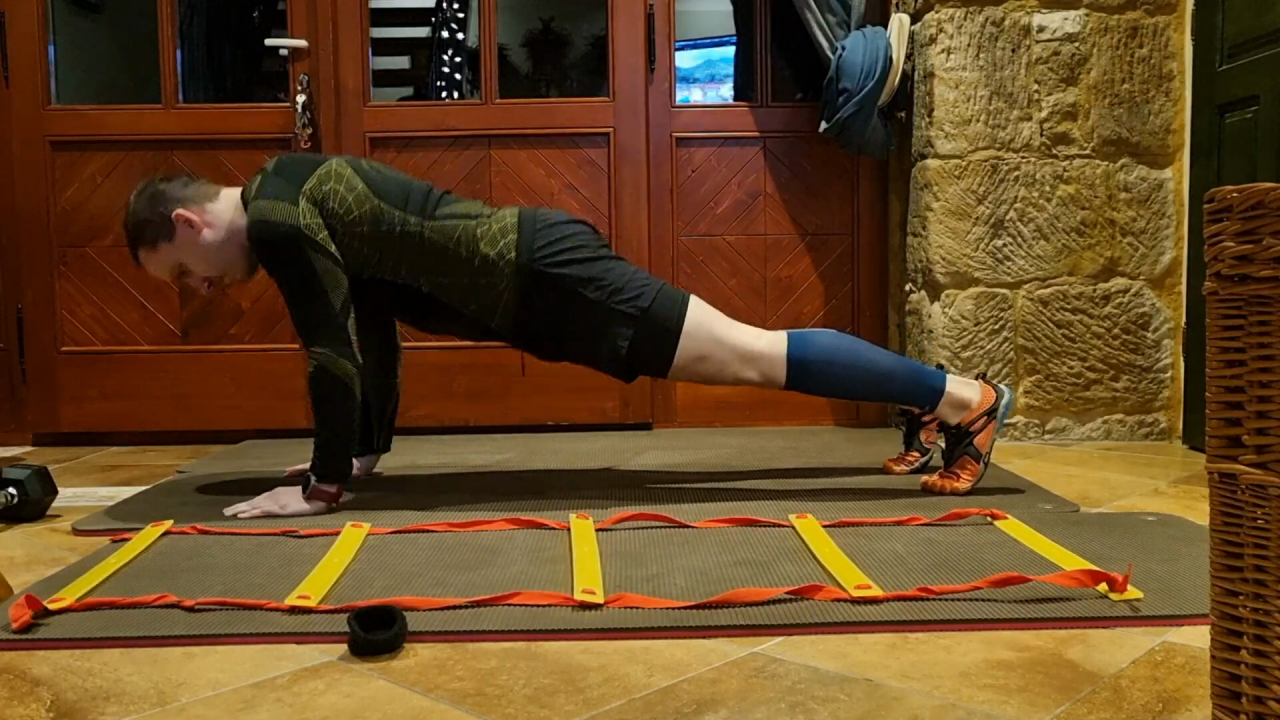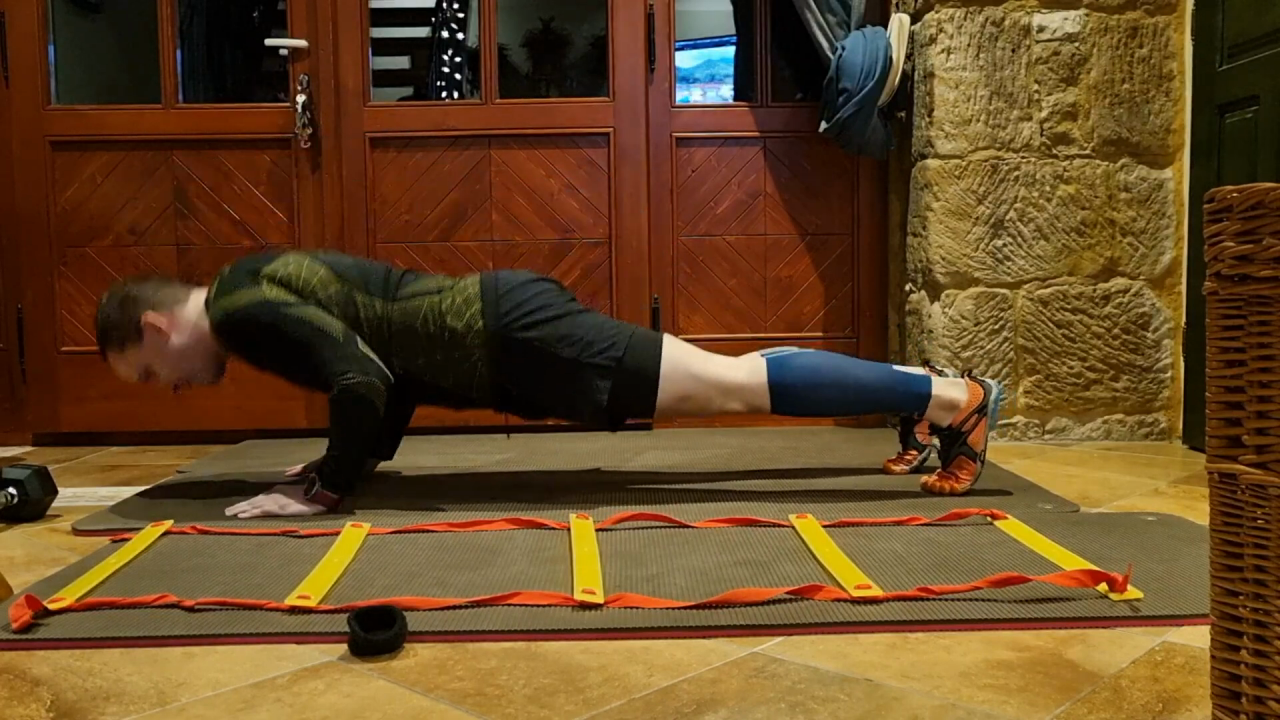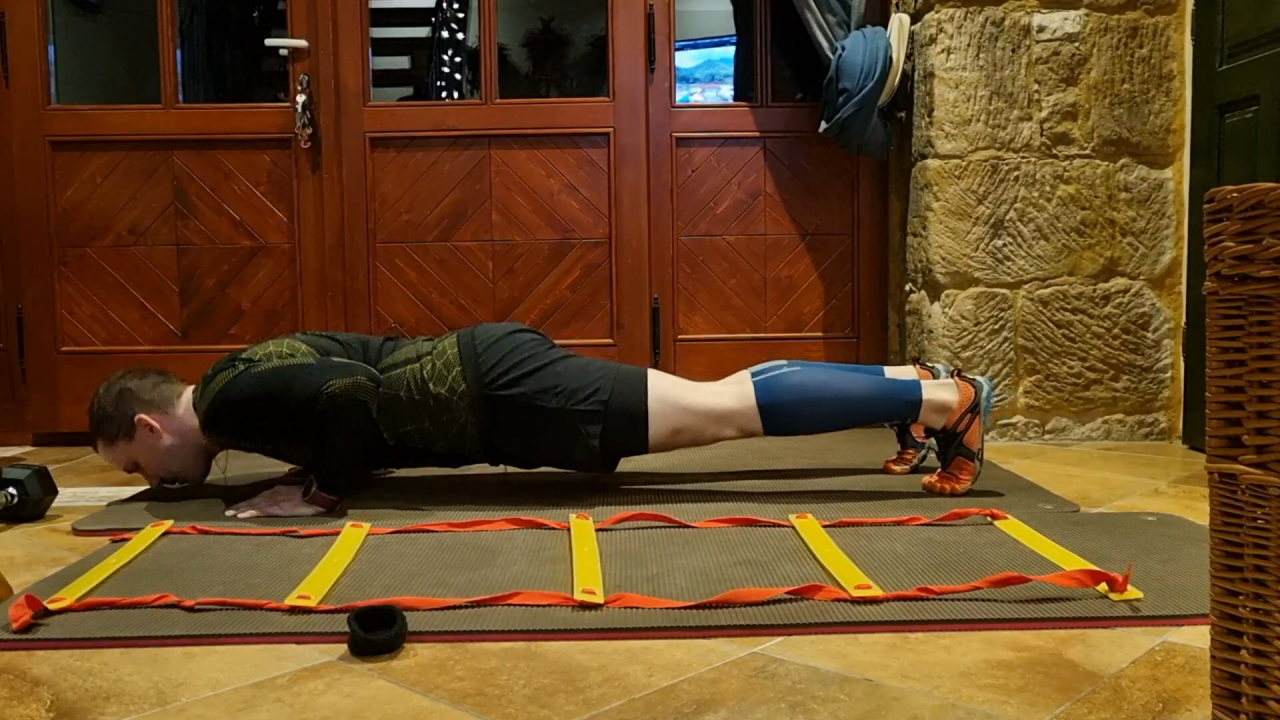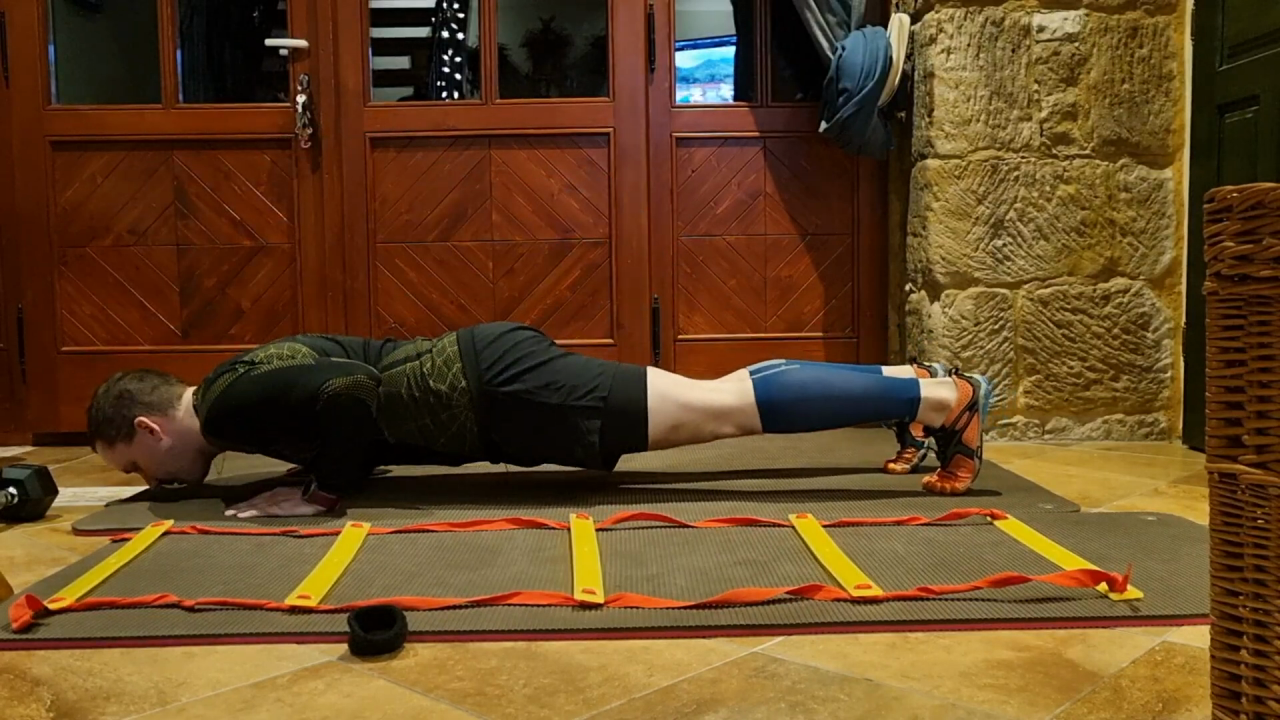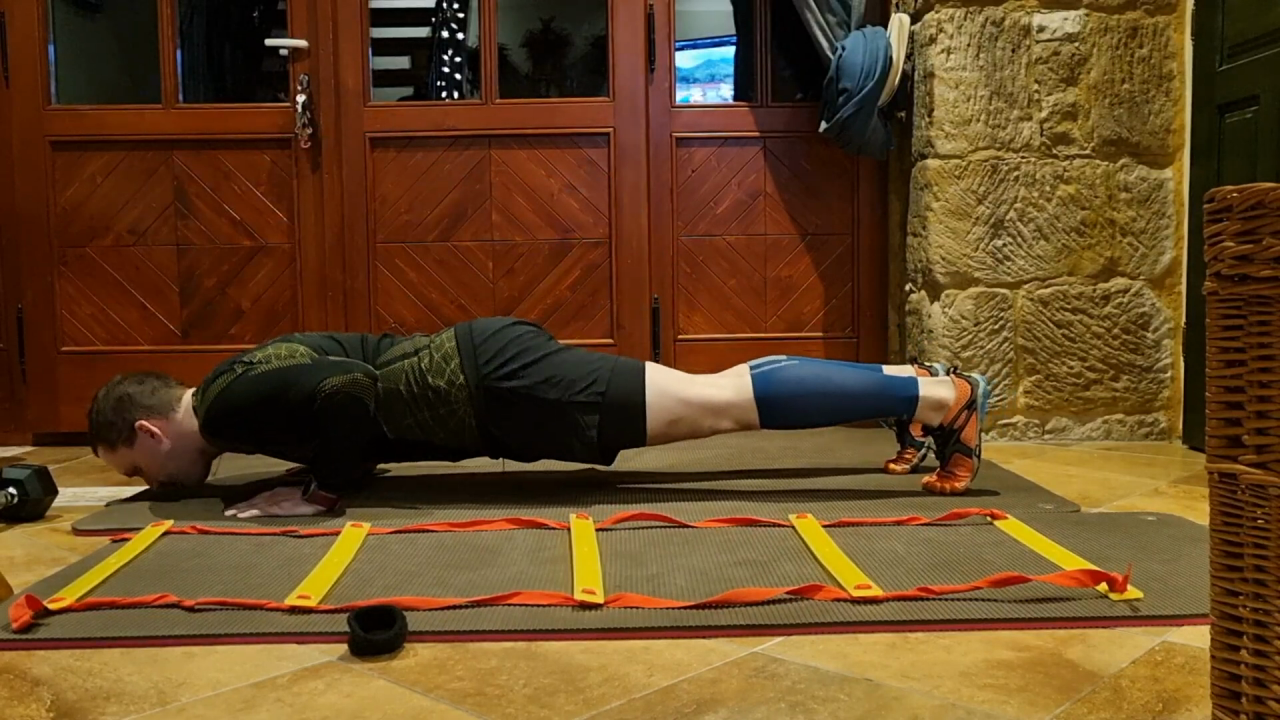
dt=0.4s
person 1, frame 1
left shoulder: (275, 220)
right shoulder: (295, 196)
left elbow: (336, 353)
right elbow: (375, 318)
left wrist: (322, 483)
right wrist: (365, 447)
left hip: (536, 274)
right hip: (528, 262)
left knee: (749, 357)
right knee: (747, 355)
left ankle: (965, 398)
right ankle: (930, 399)
person 1, frame 2
left shoulder: (240, 313)
right shoulder: (256, 288)
left elbow: (364, 380)
left wrist: (325, 488)
right wrist: (356, 456)
left hip: (507, 336)
right hip: (499, 321)
left knee: (732, 387)
right knee: (730, 379)
left ankle: (952, 398)
right ankle: (920, 384)
person 1, frame 3
left shoulder: (228, 400)
right shoulder: (247, 380)
left elbow: (347, 387)
left wrist: (320, 489)
right wrist: (331, 462)
left hip: (493, 389)
right hip: (484, 370)
left knee: (722, 413)
right knee: (719, 401)
left ankle: (945, 398)
right ankle: (912, 386)
person 1, frame 4
left shoulder: (230, 401)
right shoulder: (250, 382)
left elbow: (351, 389)
left wrist: (322, 488)
right wrist: (322, 461)
left hip: (496, 387)
right hip: (485, 373)
left knee: (721, 409)
right knee: (718, 403)
left ankle: (942, 395)
right ankle: (915, 386)
person 1, frame 5
left shoulder: (228, 402)
right shoulder: (247, 382)
left elbow: (349, 388)
left wrist: (321, 490)
right wrist: (322, 462)
left hip: (493, 380)
right hip: (485, 369)
left knee: (719, 404)
right knee: (717, 398)
left ankle: (941, 396)
right ankle: (912, 385)
